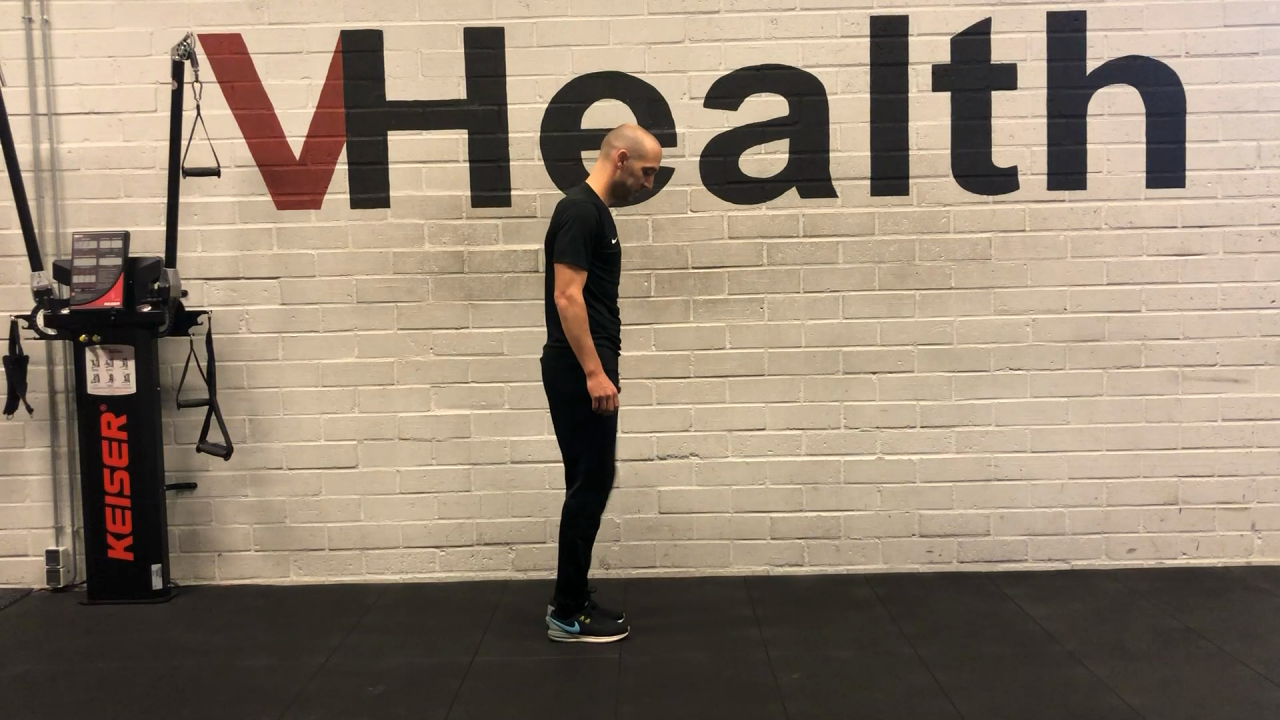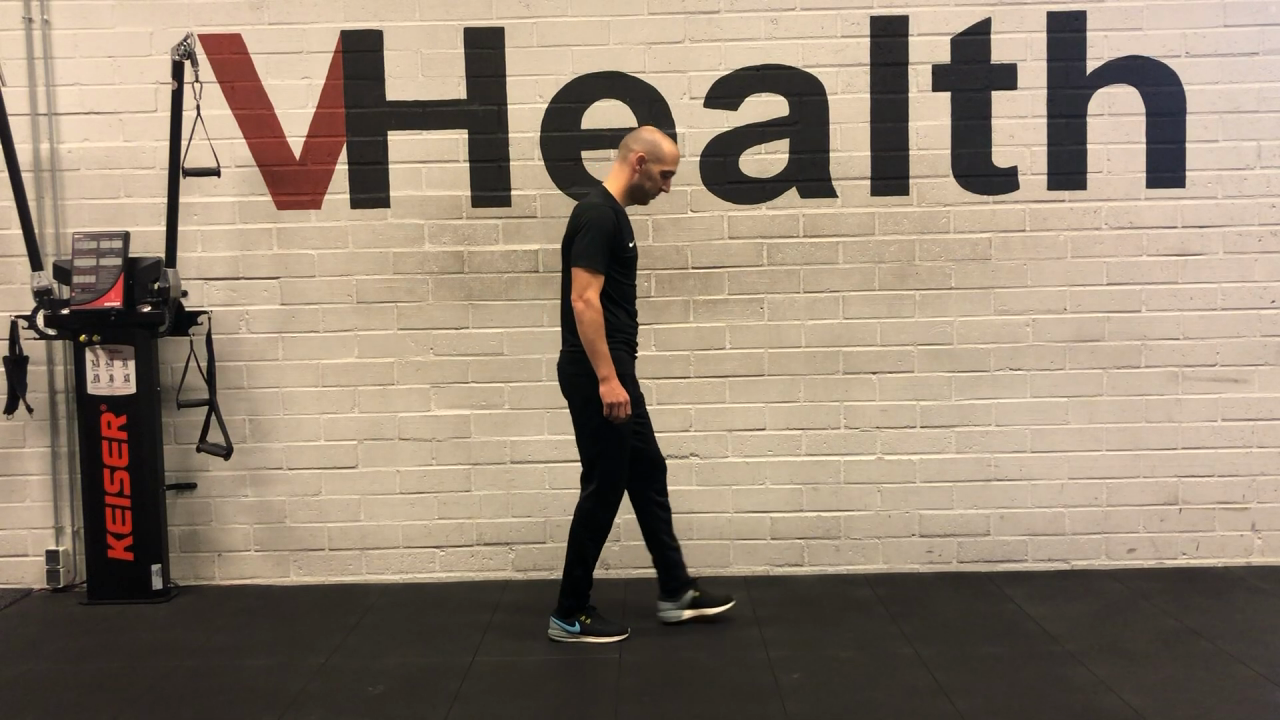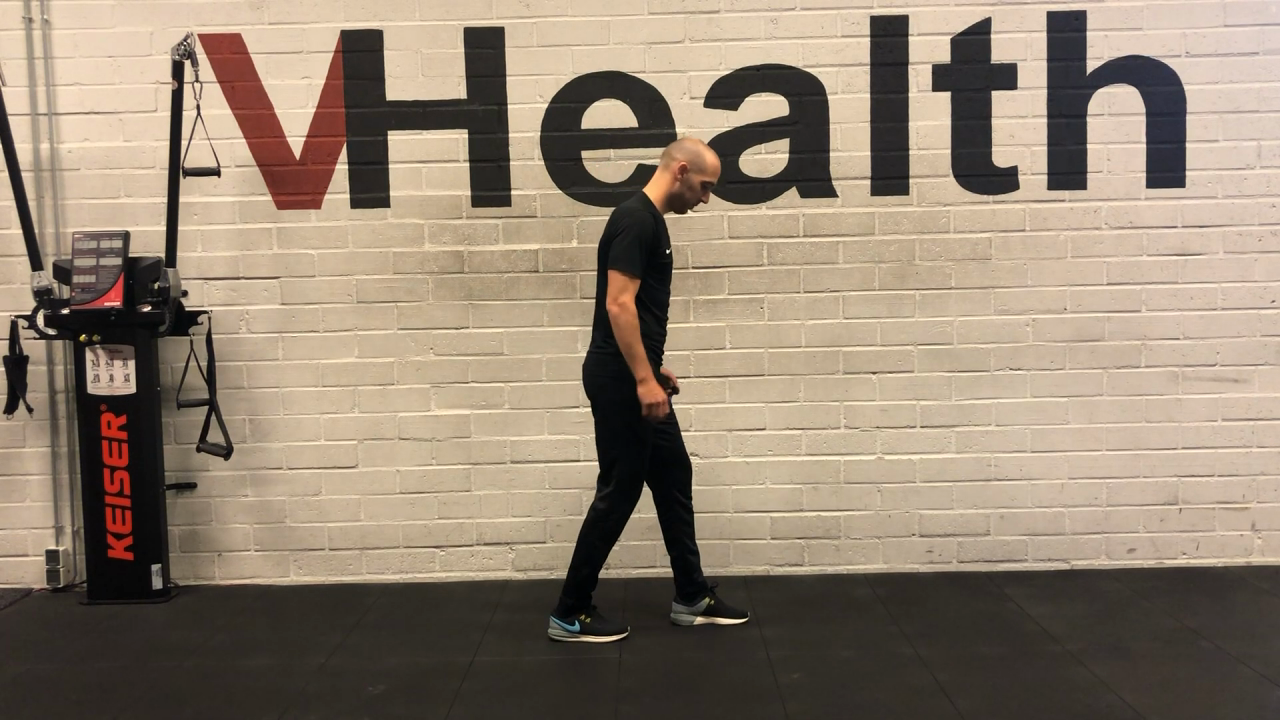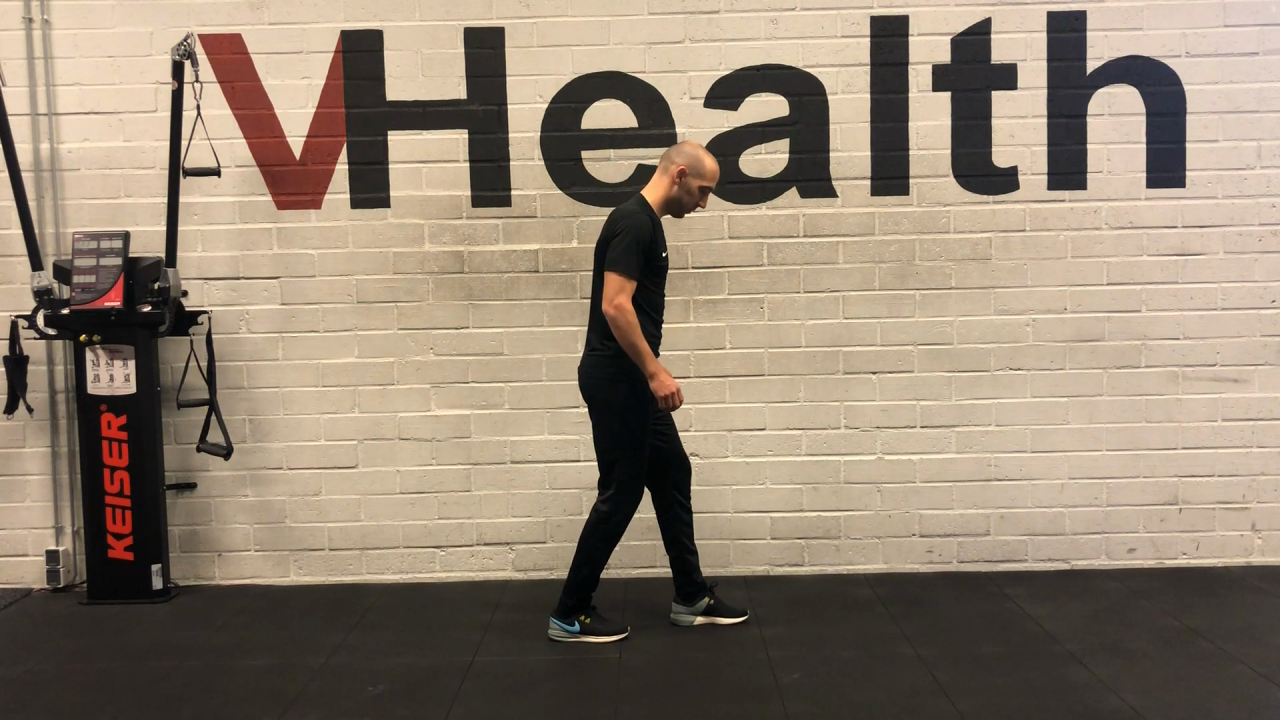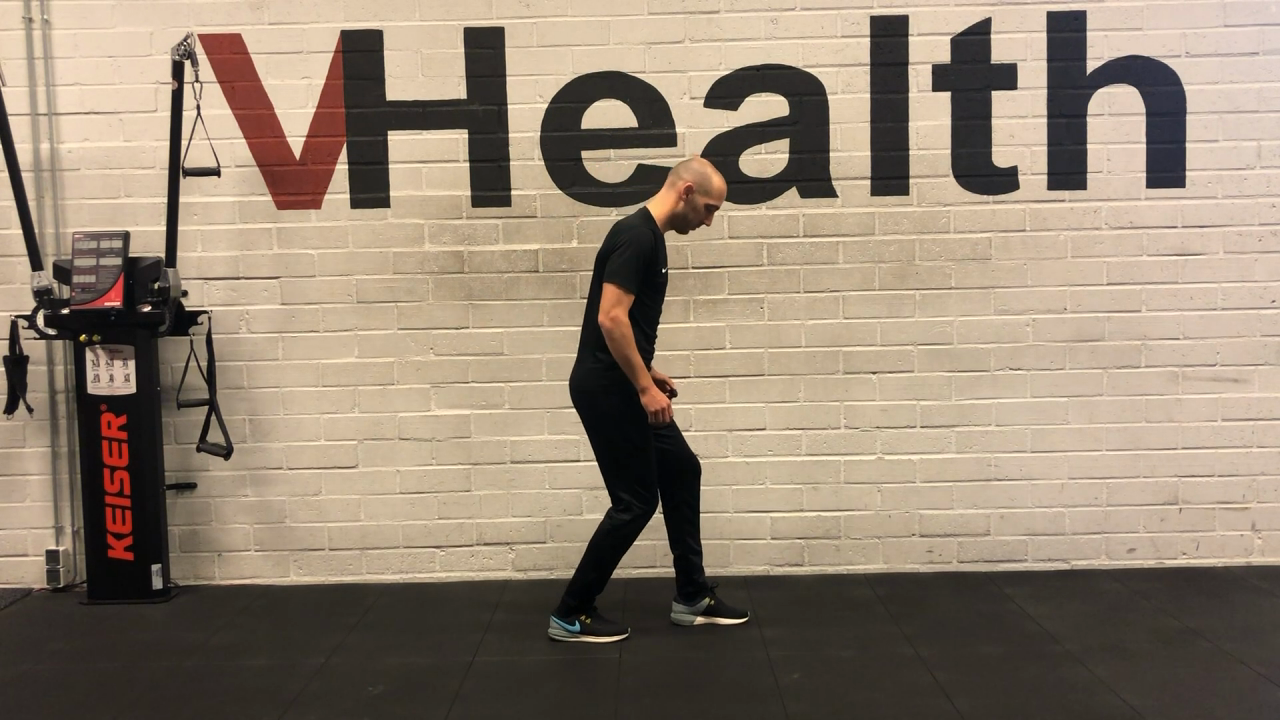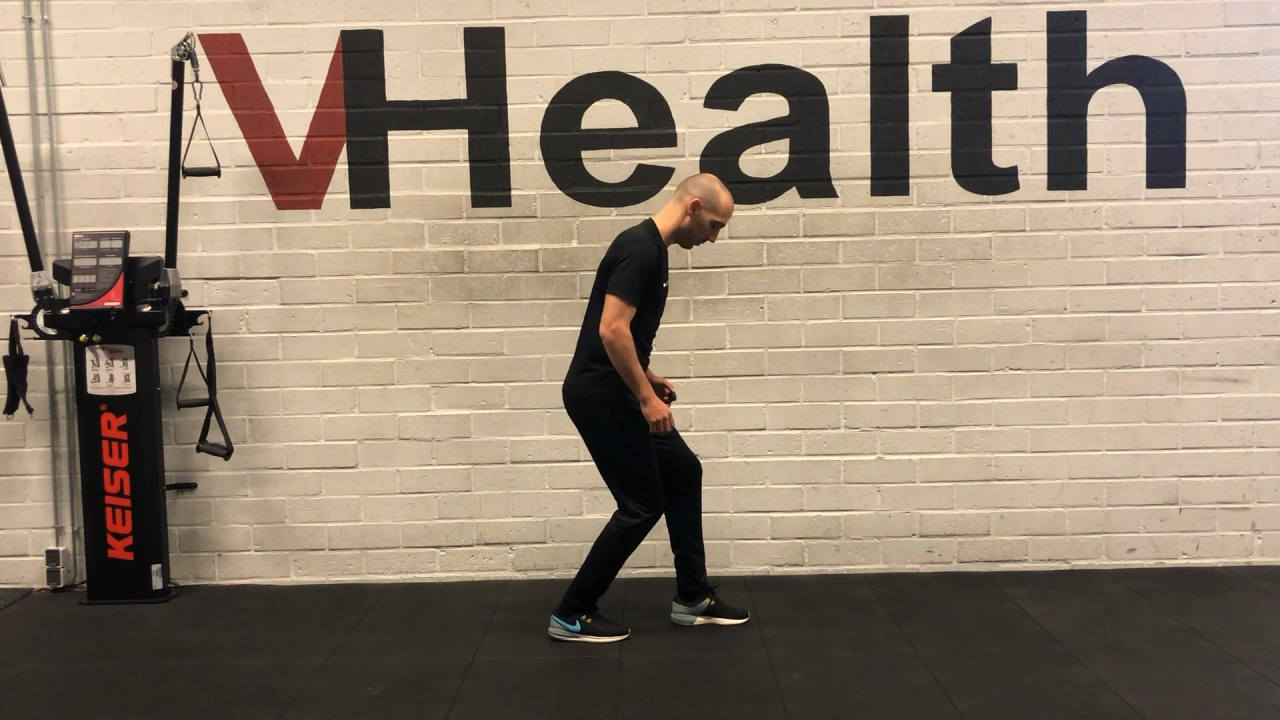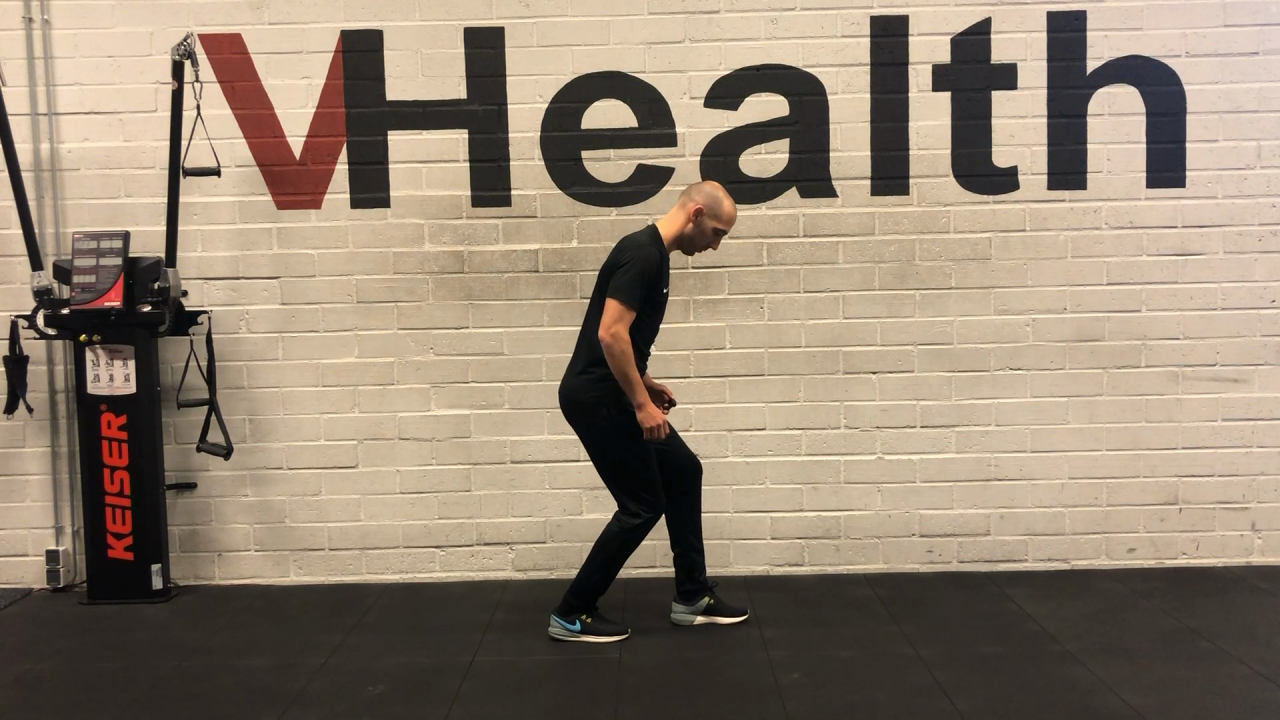
dt=0.4s
person 1, frame 1
left shoulder: (595, 211)
right shoulder: (580, 211)
right elbow: (567, 296)
right wrist: (595, 373)
left hip: (586, 367)
right hip: (578, 370)
left knee: (593, 482)
right knee: (589, 485)
left ankle: (571, 597)
right ankle: (568, 614)
person 1, frame 2
left shoulder: (612, 214)
right shoulder: (596, 214)
right elbow: (584, 300)
right wrist: (607, 379)
left hip: (612, 371)
right hip: (594, 374)
left knee: (648, 476)
right knee: (603, 488)
left ankle: (676, 592)
right ankle: (569, 614)
person 1, frame 3
left shoulder: (649, 220)
right shoulder: (636, 220)
right elbow: (618, 304)
left wrist: (655, 371)
right wrist: (644, 379)
left hip: (635, 376)
right hip: (619, 377)
left knee: (674, 477)
right knee: (620, 489)
left ankle: (692, 597)
right ankle: (570, 612)
person 1, frame 4
left shoulder: (645, 222)
right shoulder: (633, 222)
right elbow: (615, 305)
left wrist: (651, 371)
right wrist: (655, 372)
left hip: (629, 377)
right hip: (615, 379)
left knee: (673, 476)
right knee: (621, 492)
left ankle: (691, 598)
right ankle: (570, 614)
person 1, frame 5
left shoulder: (647, 236)
right shoulder: (636, 236)
right elbow: (611, 318)
left wrist: (647, 375)
right wrist: (645, 388)
left hip: (620, 385)
right hip: (607, 388)
left knee: (682, 473)
right knee: (635, 501)
left ankle: (692, 597)
right ankle: (572, 613)
person 1, frame 6
left shoulder: (650, 247)
right shoulder: (640, 249)
right elbow: (611, 330)
left wrist: (646, 380)
right wrist: (646, 398)
left hip: (614, 390)
right hip: (599, 394)
left knee: (683, 473)
right knee: (642, 504)
left ankle: (693, 598)
right ankle: (572, 613)
person 1, frame 7
left shoulder: (653, 253)
right shoulder: (642, 253)
right elbow: (611, 334)
left wrist: (644, 384)
right wrist: (641, 404)
left hip: (610, 393)
right hip: (596, 397)
left knee: (683, 472)
right knee: (643, 504)
left ankle: (692, 597)
right ankle: (572, 614)
